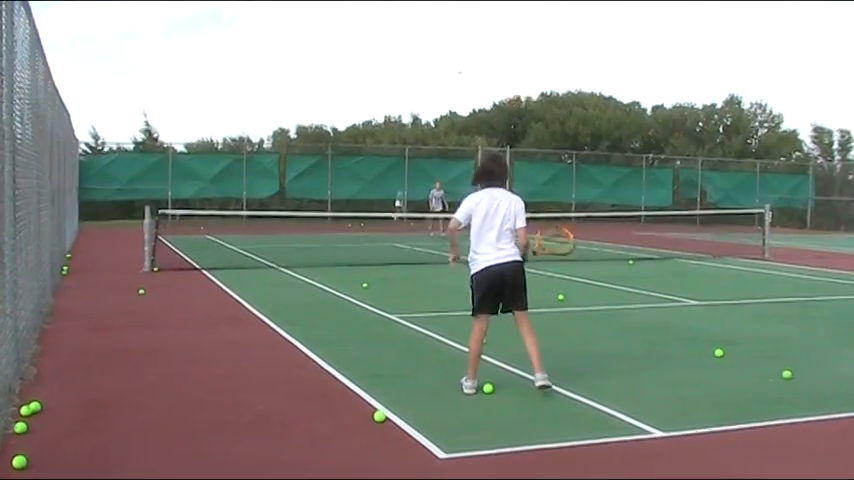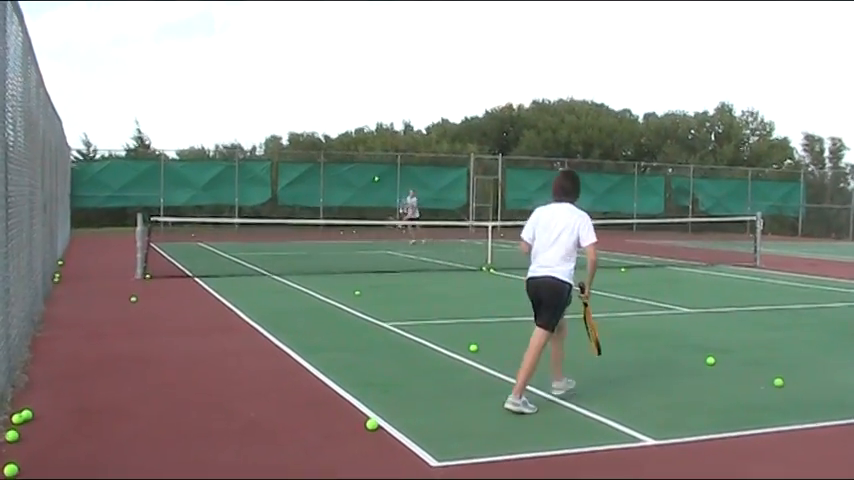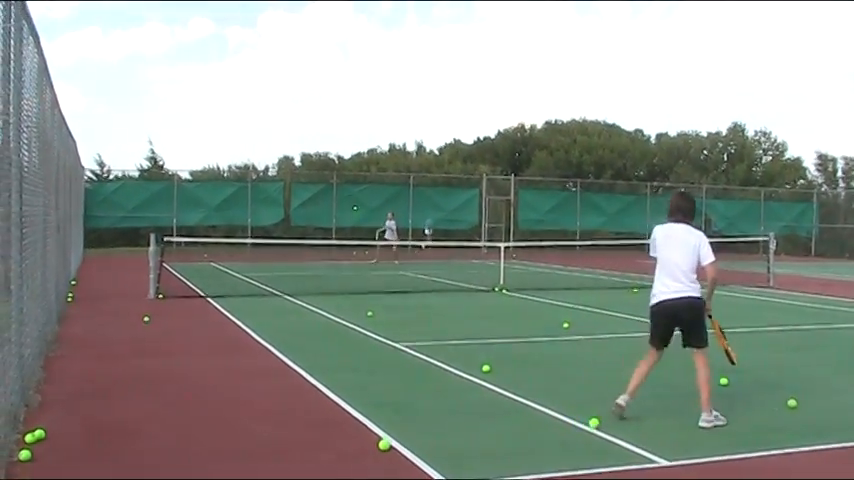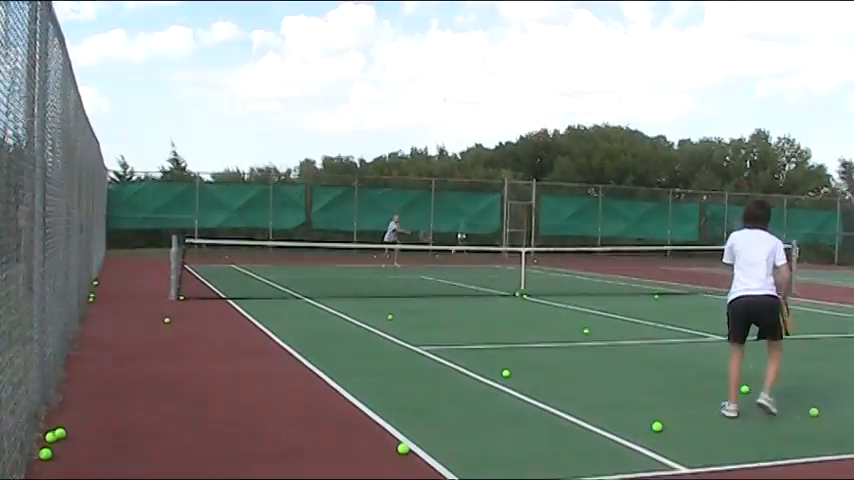
dt=0.7s
person 1, frame 1
left shoulder: (474, 199)
right shoulder: (515, 201)
left elbow: (453, 227)
right elbow: (523, 242)
left wrist: (454, 251)
right wrist: (521, 256)
left hip: (484, 269)
right hip: (512, 266)
left knee: (480, 326)
right knee: (524, 323)
left ankle: (470, 380)
right ankle: (540, 374)
person 1, frame 2
left shoulder: (540, 212)
right shoulder: (581, 217)
left elbow: (525, 248)
right elbow: (592, 256)
right wrist: (589, 285)
left hip: (534, 279)
right hip: (558, 282)
left knee: (558, 328)
right knee: (539, 340)
left ankle: (558, 381)
right ankle: (516, 396)
person 1, frame 3
left shoulder: (658, 231)
right shoulder: (698, 237)
right elbow: (712, 275)
right wrist: (708, 299)
left hip: (661, 302)
right hip: (690, 301)
left knee: (653, 355)
right knee: (700, 357)
left ankle: (625, 397)
right ankle: (707, 413)
person 1, frame 4
left shoulder: (735, 238)
right shoulder: (774, 241)
right elbow: (785, 276)
right wrist: (782, 298)
left hip: (738, 299)
right hip: (767, 299)
left knee: (736, 351)
right knee: (775, 350)
left ankle: (732, 404)
right ankle: (766, 394)
